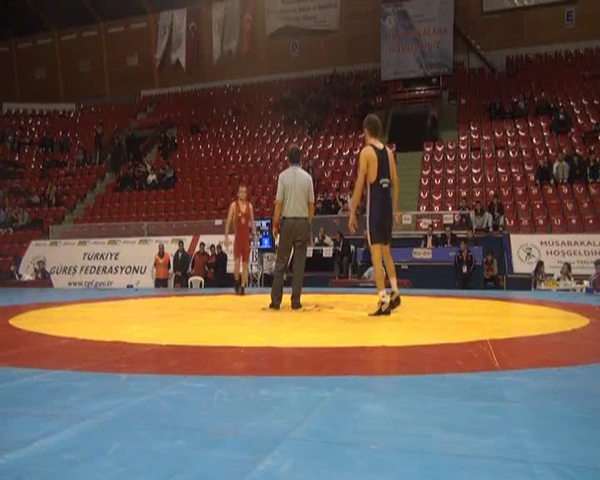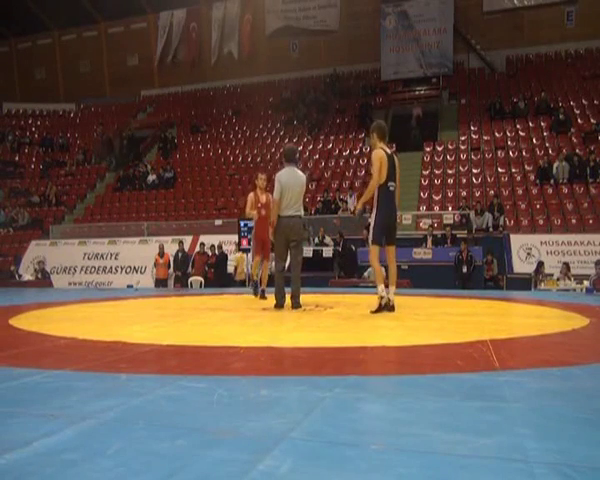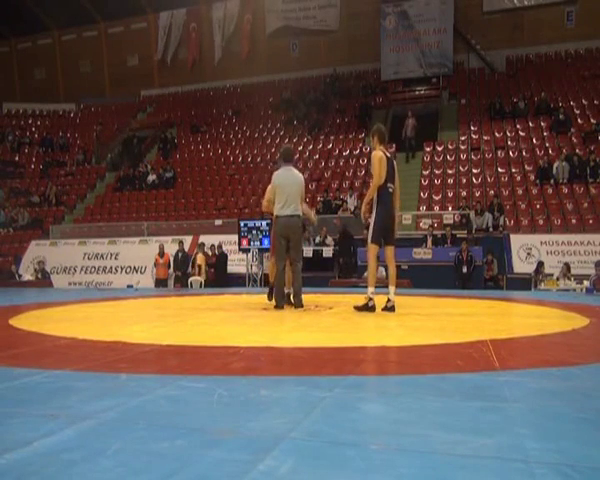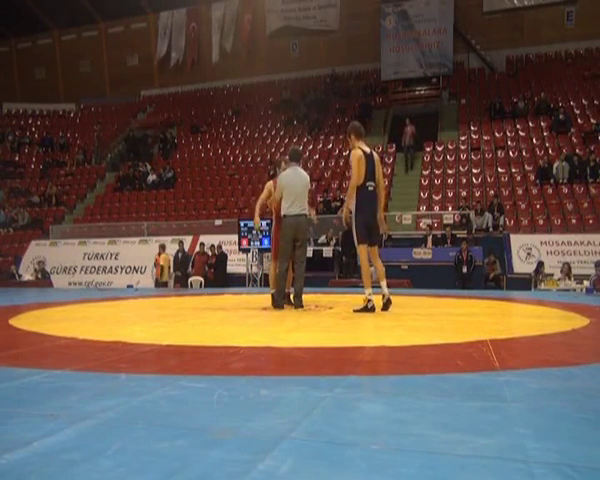
dt=1s
person 1, frame 1
left shoulder: (366, 151)
right shoulder: (388, 151)
left elbow: (360, 184)
right elbow: (395, 182)
left wrist: (352, 212)
left hip: (374, 209)
right hip: (388, 208)
left knee: (377, 256)
right knee: (386, 253)
left ankle: (383, 302)
right ankle: (394, 293)
person 1, frame 2
left shoulder: (377, 152)
right shoulder: (393, 156)
left elbow: (375, 181)
left wrist: (361, 201)
left hip: (380, 209)
right hip: (393, 210)
left knee: (373, 255)
right knee: (391, 257)
left ankle: (383, 294)
right ankle: (390, 300)
person 1, frame 3
left shoulder: (376, 154)
right shoulder: (391, 159)
left elbow: (377, 181)
left wrist: (365, 202)
left hip: (380, 208)
right hip: (390, 210)
left knee: (371, 253)
right knee: (390, 257)
left ankle: (371, 299)
right ankle: (391, 300)
person 1, frame 4
left shoulder: (356, 153)
right shoulder: (374, 155)
left elbow: (355, 182)
right elbow: (381, 185)
left wrist: (346, 207)
right wrist: (381, 212)
left hip: (360, 207)
right hip: (373, 208)
left knee: (363, 256)
right knee: (375, 255)
left ankle: (369, 301)
right ankle: (385, 294)
person 2, frame 1
left shoulder: (283, 176)
right shoulder: (307, 177)
left elbow: (279, 202)
right elbow: (311, 204)
left wrist: (275, 224)
right wrist: (309, 225)
left hip: (287, 222)
right hip: (303, 222)
left knee: (281, 262)
right knee: (299, 264)
left ankle: (276, 300)
right ankle: (296, 300)
person 2, frame 2
left shoulder: (280, 175)
right shoulder: (302, 177)
left elbow: (276, 201)
left wrist: (272, 224)
left hip: (282, 221)
right hip: (297, 221)
left knee: (280, 262)
right knee: (296, 263)
left ankle: (280, 300)
right ankle: (295, 300)
person 2, frame 3
left shoulder: (276, 176)
right shoulder: (300, 177)
left elbow: (272, 199)
right wrist: (305, 209)
left hip: (280, 220)
right hip: (295, 220)
left knee: (280, 262)
right knee: (296, 261)
left ankle: (280, 300)
right ankle: (297, 299)
person 2, frame 4
left shoulder: (283, 176)
right shoulder: (306, 177)
left elbow: (276, 199)
left wrist: (272, 205)
left hip: (288, 220)
right hip: (302, 219)
left knee: (283, 261)
right knee: (300, 262)
left ankle: (279, 300)
right ankle: (298, 299)
person 3, frame 1
left shoulder: (249, 205)
right shoulder: (233, 205)
left elbow: (252, 221)
right elbow: (228, 222)
left wrist: (254, 232)
right wrist: (226, 237)
left hip: (246, 237)
right hip: (237, 237)
left knee: (245, 263)
right knee: (237, 262)
left ankle: (243, 287)
right ankle: (237, 282)
person 3, frame 2
left shoulder: (269, 196)
right shoulder: (252, 195)
right elbow: (246, 212)
right wrist: (252, 213)
left hip: (267, 232)
right hip: (257, 232)
left knee: (266, 261)
right knee: (257, 259)
left ankle: (263, 290)
right ankle: (255, 280)
person 3, frame 3
right shoulder: (272, 188)
left elbow: (301, 205)
right elbow: (264, 206)
left wrist: (310, 213)
right wrist: (271, 207)
left knee: (289, 261)
right knee: (274, 258)
left ankle: (287, 295)
right ankle: (272, 283)
person 3, frame 4
right shoulder: (271, 185)
right elbow: (260, 202)
right wrist: (257, 217)
right hip: (278, 224)
right knee: (275, 261)
left ankle: (287, 295)
right ankle: (273, 295)
